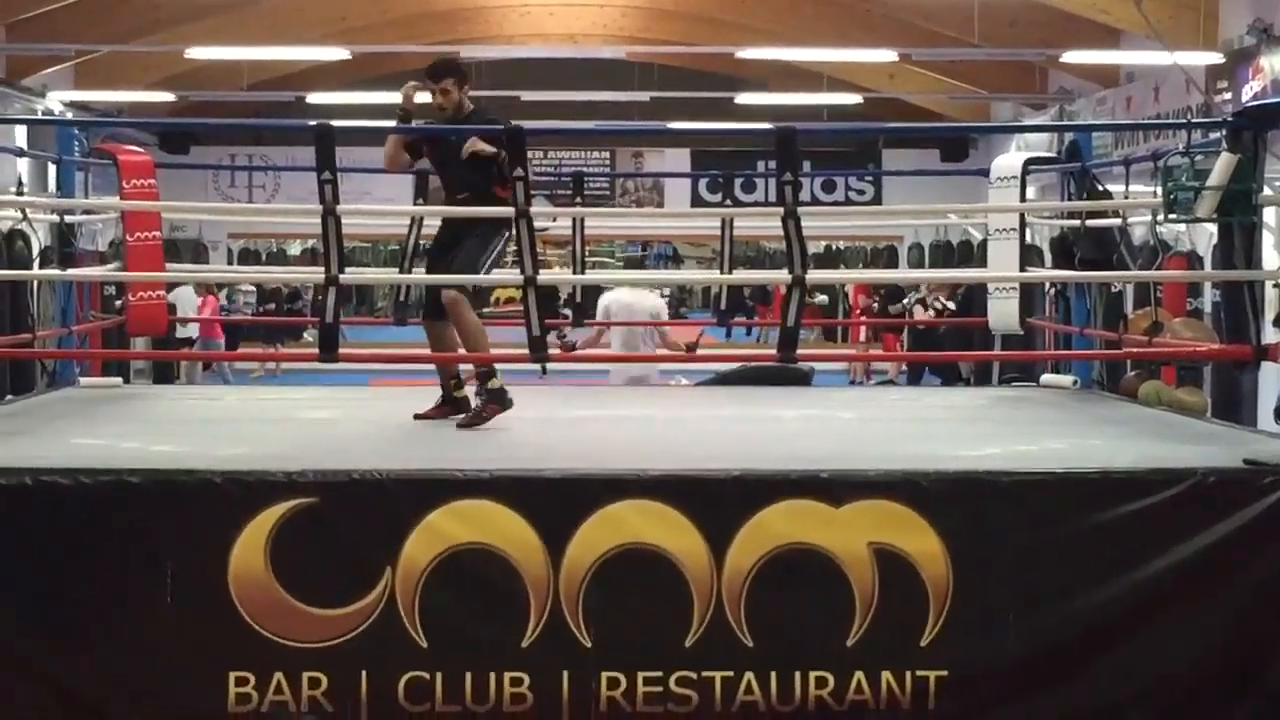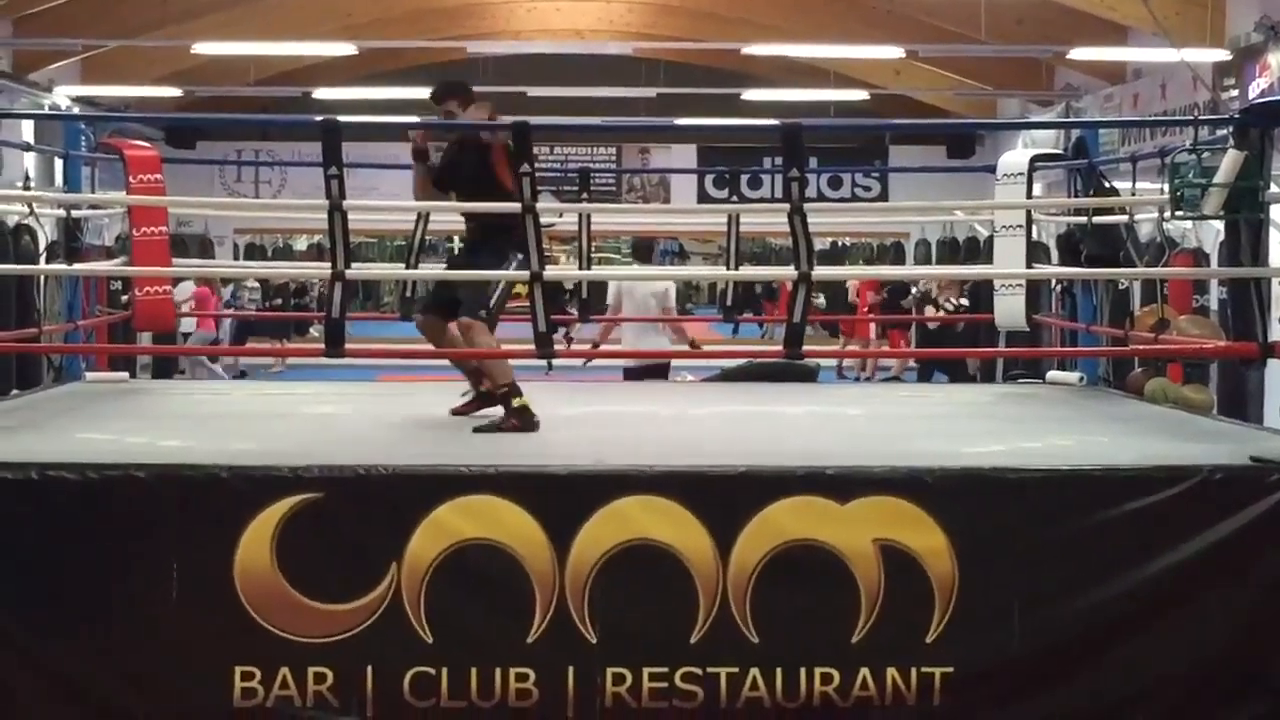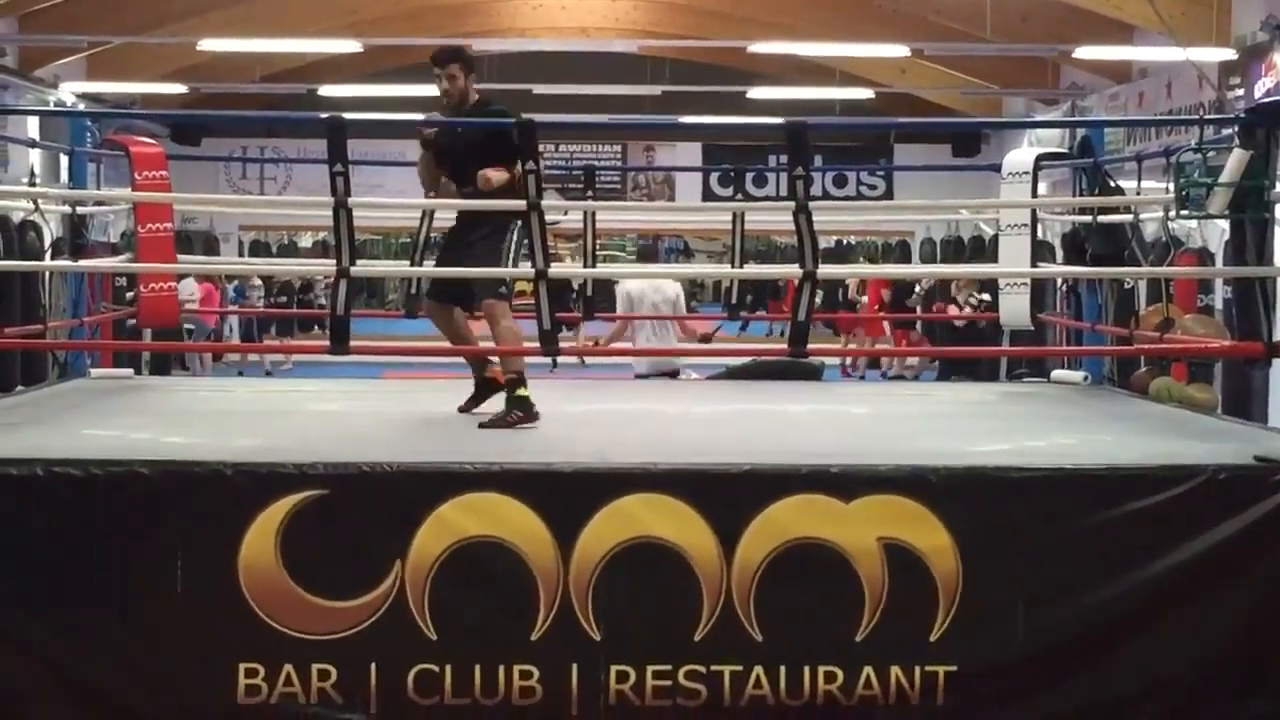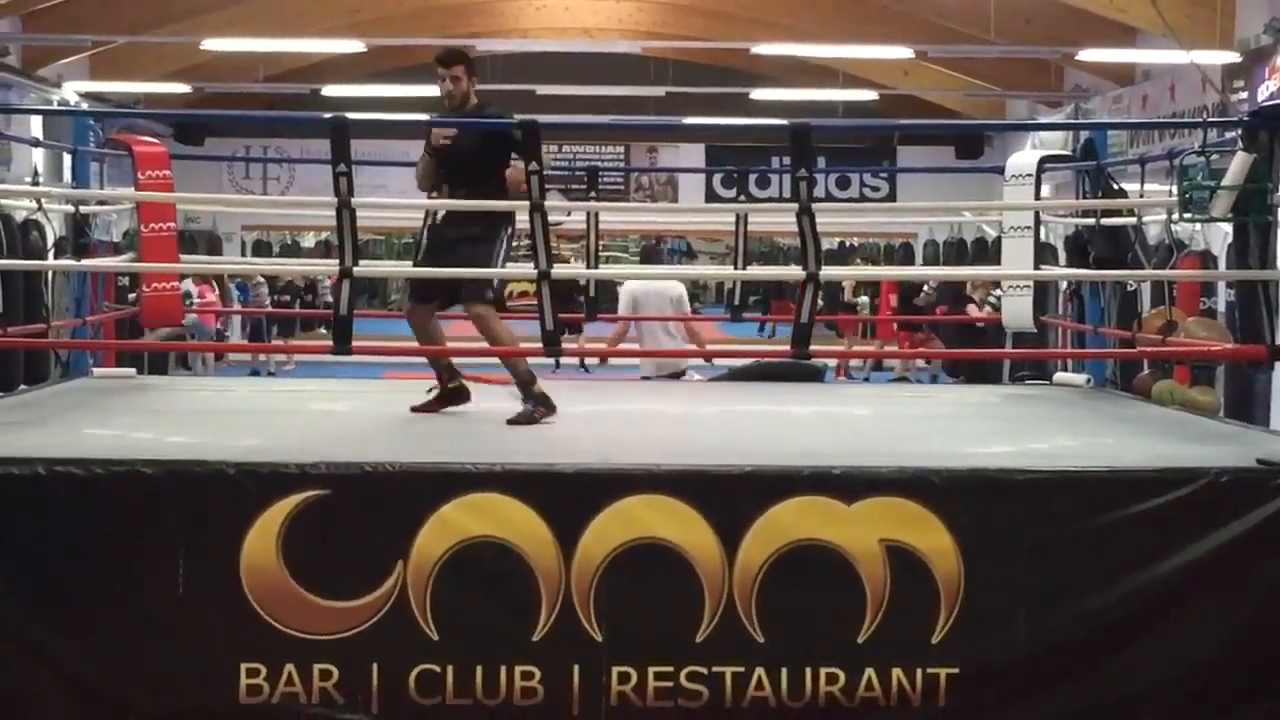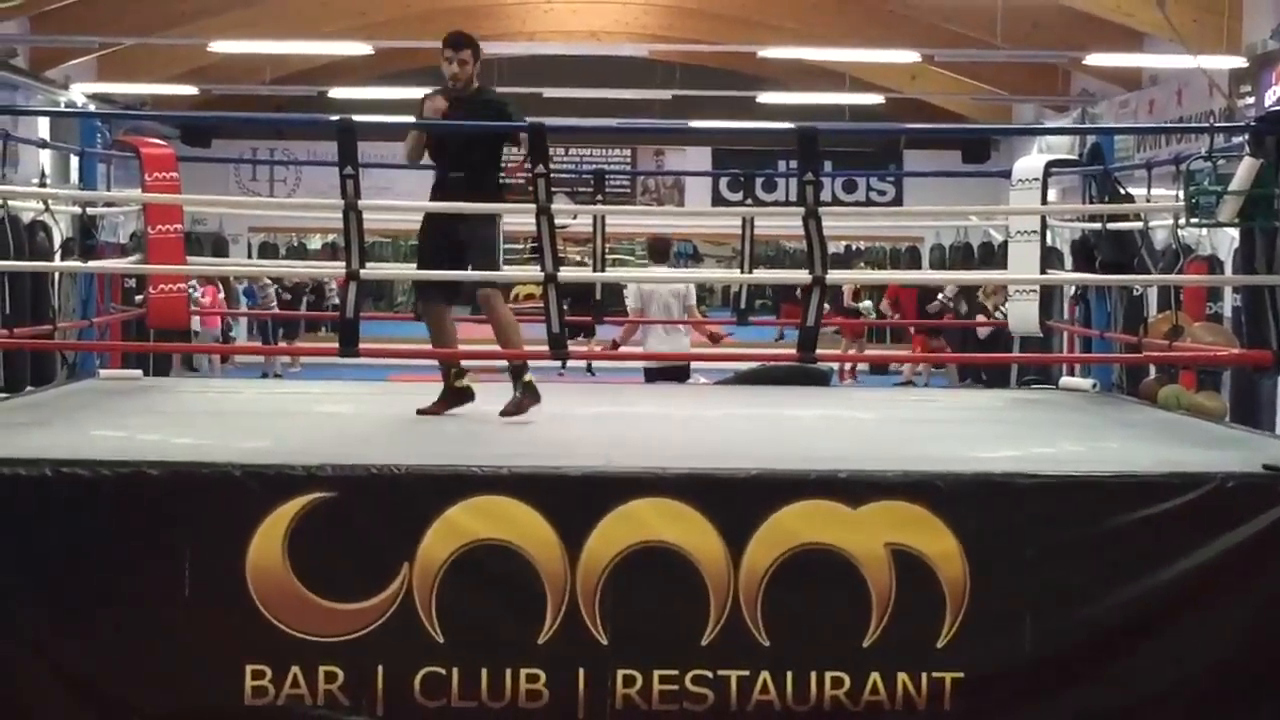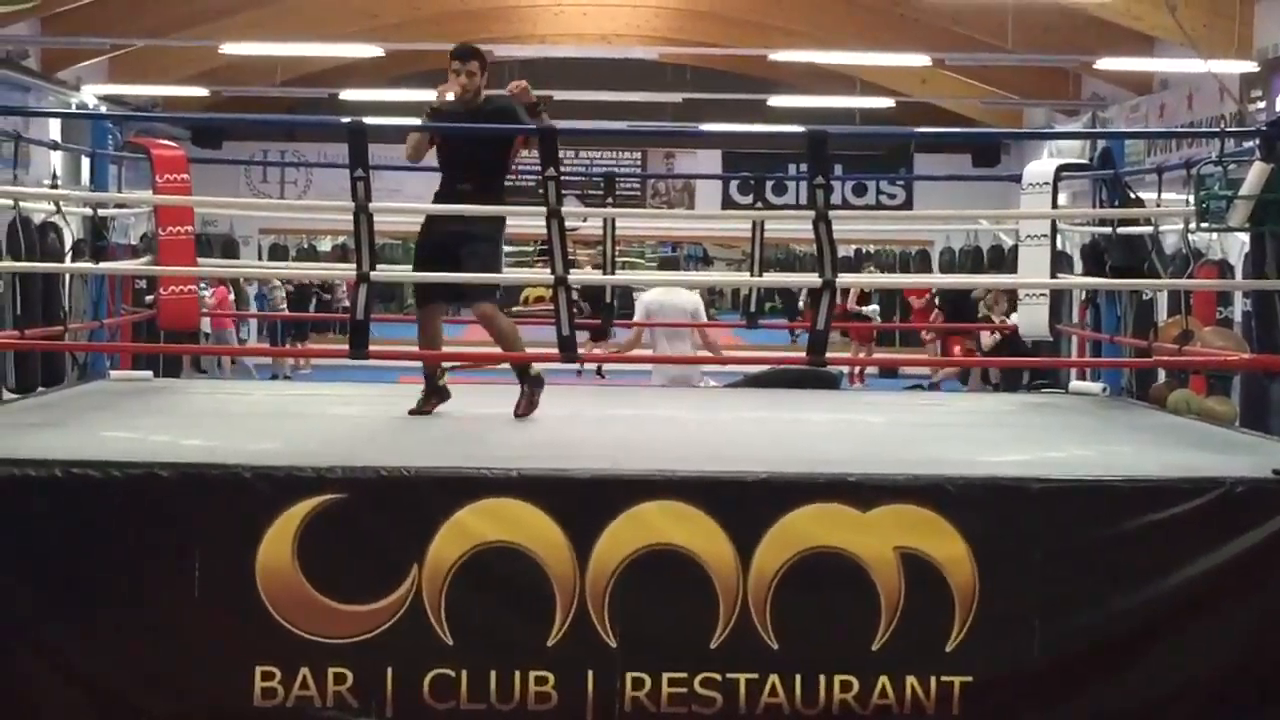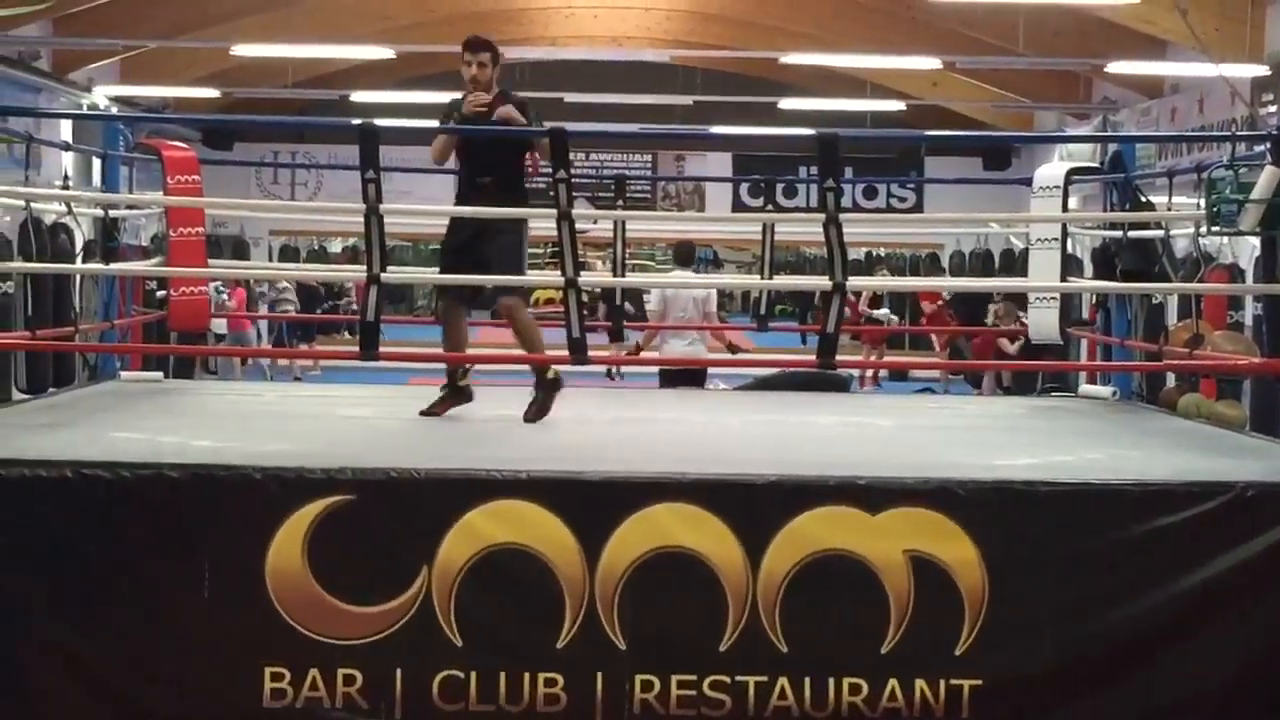
dt=0.2s
person 1, frame 1
left shoulder: (488, 123)
right shoulder: (434, 128)
right elbow: (393, 164)
left wrist: (494, 152)
right wrist: (404, 114)
left hip: (490, 226)
right hip: (454, 227)
left knee: (454, 297)
right knee: (435, 317)
left ankle: (491, 390)
right ankle: (454, 395)
person 1, frame 2
left shoulder: (486, 139)
right shoulder: (453, 151)
right elbow: (425, 196)
left wrist: (489, 122)
right wrist: (420, 154)
left hip: (505, 246)
right hip: (476, 245)
left knee: (469, 322)
right knee: (429, 320)
left ankle: (518, 407)
right ankle: (484, 387)
person 1, frame 3
left shoulder: (495, 116)
right shoulder: (442, 124)
right elbow: (429, 185)
left wrist: (507, 175)
right wrist: (426, 145)
left hip: (500, 219)
right hip: (468, 221)
left knee: (492, 303)
right knee: (439, 305)
left ankle: (519, 400)
right ankle: (486, 376)
person 1, frame 4
left shoulder: (493, 121)
right shoulder: (440, 124)
right elbow: (425, 183)
left wrist: (523, 170)
right wrist: (430, 150)
left hip: (489, 225)
right hip: (451, 224)
left knee: (479, 309)
right knee: (417, 306)
left ankle: (535, 396)
right ankle: (451, 385)
person 1, frame 5
left shoulder: (492, 104)
right shoulder: (434, 103)
left elbow: (525, 142)
right elbow: (411, 157)
left wrist: (528, 152)
right wrist: (424, 121)
left hip: (482, 209)
right hip: (441, 210)
left knee: (488, 292)
right knee: (431, 302)
left ankle: (524, 383)
right ankle: (456, 385)
person 1, frame 6
left shoulder: (503, 109)
right shoulder: (443, 112)
right elbow: (413, 154)
left wrist: (531, 105)
right wrist: (434, 110)
left hip: (484, 222)
right hip: (442, 220)
left knee: (484, 309)
right knee: (429, 307)
left ankle: (529, 376)
right ankle: (434, 385)
person 1, frame 7
left shoulder: (514, 106)
right shoulder: (456, 108)
left elbow: (547, 152)
right elbow: (437, 156)
left wrist: (523, 126)
right wrist: (462, 115)
left hip: (507, 214)
right hip: (467, 215)
left knee: (509, 302)
right knee: (450, 305)
left ankle: (545, 379)
right ankle: (456, 384)
